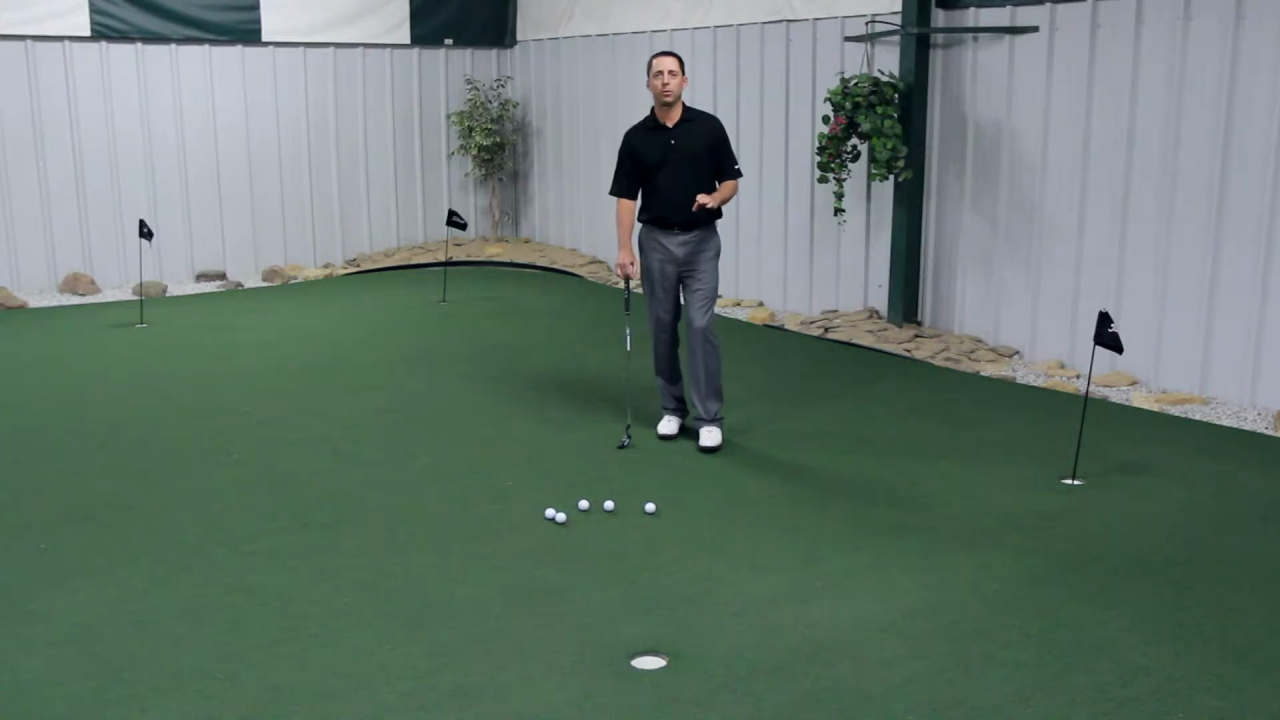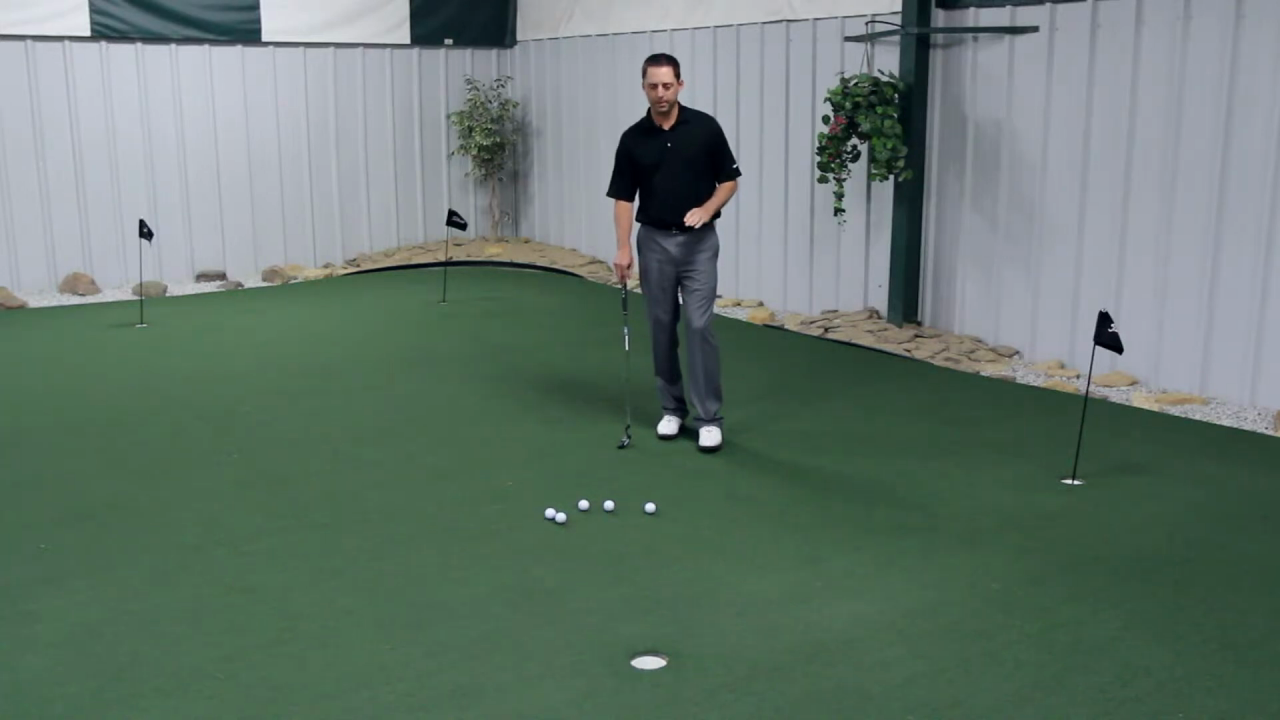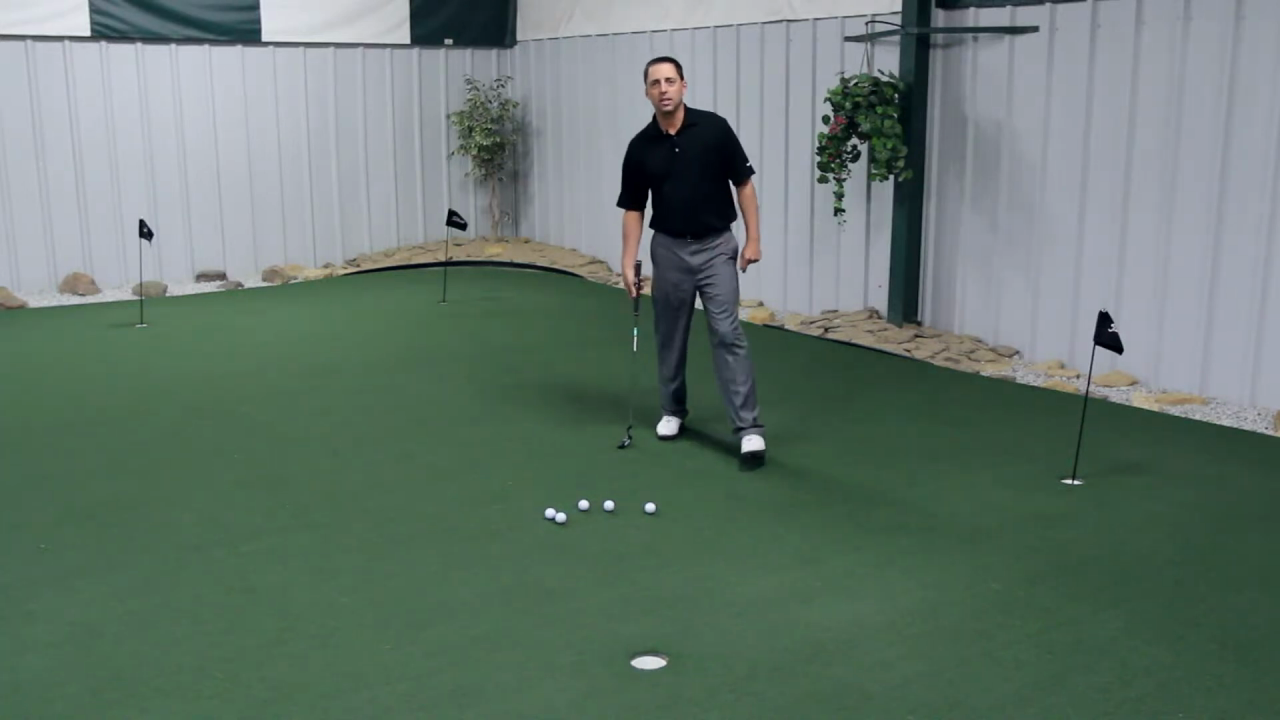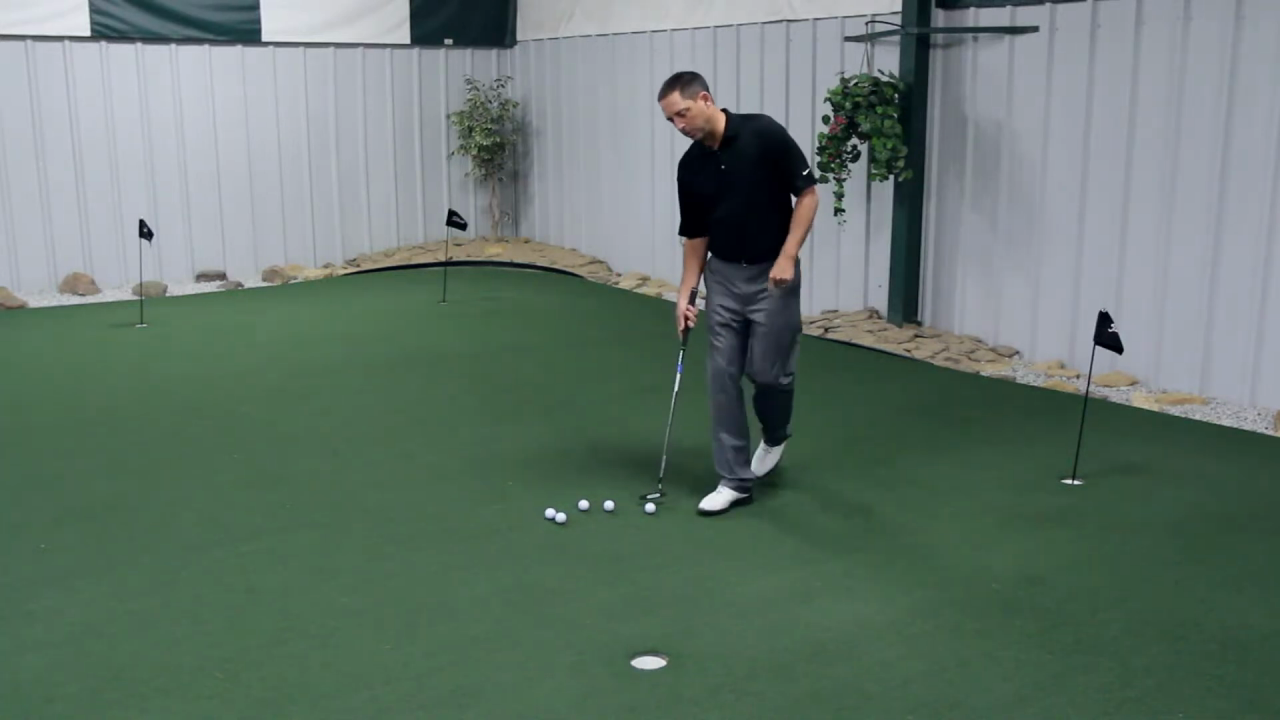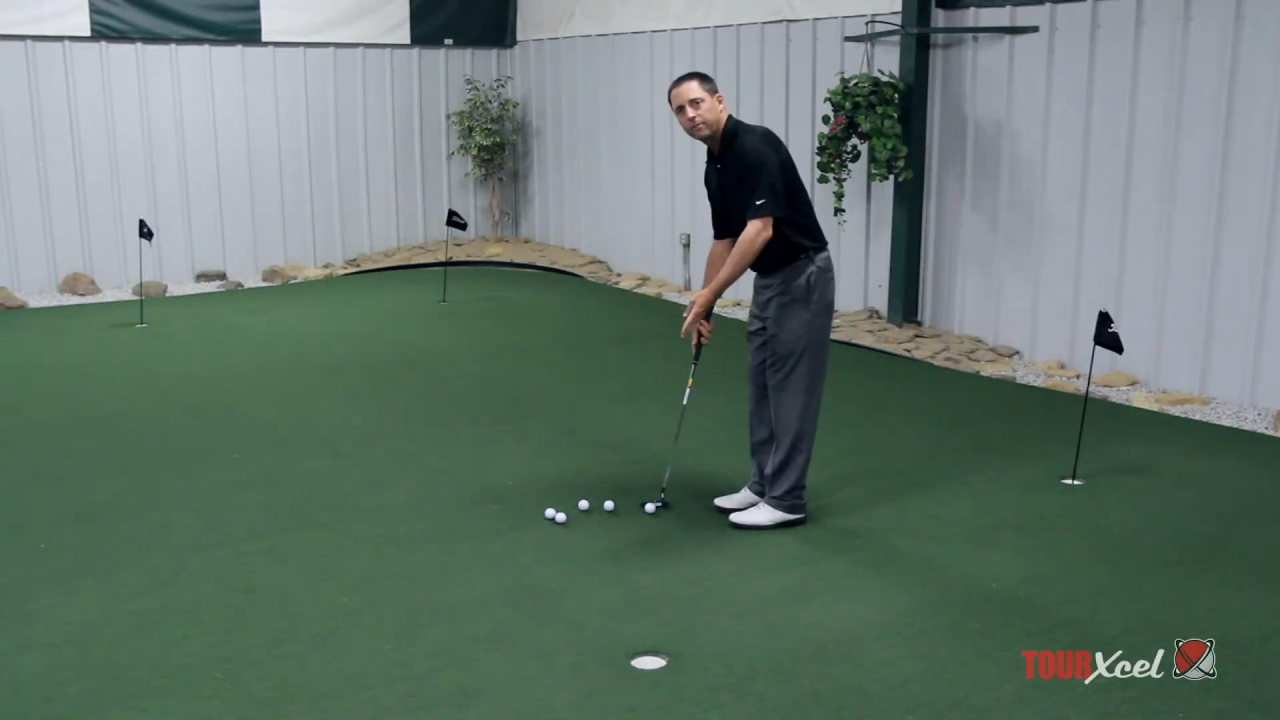
dt=1s
person 1, frame 1
left shoulder: (709, 127)
right shoulder: (636, 137)
left elbow: (731, 181)
right elbow: (626, 196)
left wrist: (714, 198)
right wrist: (624, 248)
left hip: (701, 239)
right hip: (656, 240)
left knee: (701, 326)
right knee: (663, 327)
left ankle: (709, 417)
right ankle: (673, 408)
person 1, frame 2
left shoulder: (705, 127)
right shoulder: (632, 138)
left elbow: (729, 180)
right elbow: (623, 197)
left wrist: (707, 209)
right wrist: (623, 248)
left hip: (698, 242)
right hip: (653, 241)
left knee: (700, 327)
right knee: (662, 328)
left ankle: (709, 417)
right ankle: (672, 408)
person 1, frame 3
left shoulder: (714, 128)
right shoulder: (640, 147)
left elbow: (743, 183)
right elbow: (633, 208)
left wrist: (753, 238)
right wrist: (628, 261)
left hip: (716, 247)
right hip: (669, 249)
left knee: (728, 334)
right knee: (670, 336)
left ankle: (749, 427)
right ankle: (673, 409)
person 1, frame 4
left shoulder: (764, 134)
right shoulder: (689, 165)
left elbow: (807, 193)
right elbow: (695, 235)
left wrist: (788, 256)
right wrist: (684, 293)
left hip: (773, 274)
right hip: (723, 276)
left knee: (769, 370)
right knee: (723, 375)
left ankle: (775, 434)
right ankle: (734, 478)
person 1, frame 5
left shoulder: (756, 146)
right shoulder: (714, 166)
left elbow: (761, 230)
right elbow: (724, 240)
left wrist: (711, 292)
right wrist: (703, 304)
left hip: (801, 277)
right hip: (769, 281)
left knee: (791, 388)
right knee: (762, 385)
left ankle: (787, 499)
right ankle: (764, 484)
